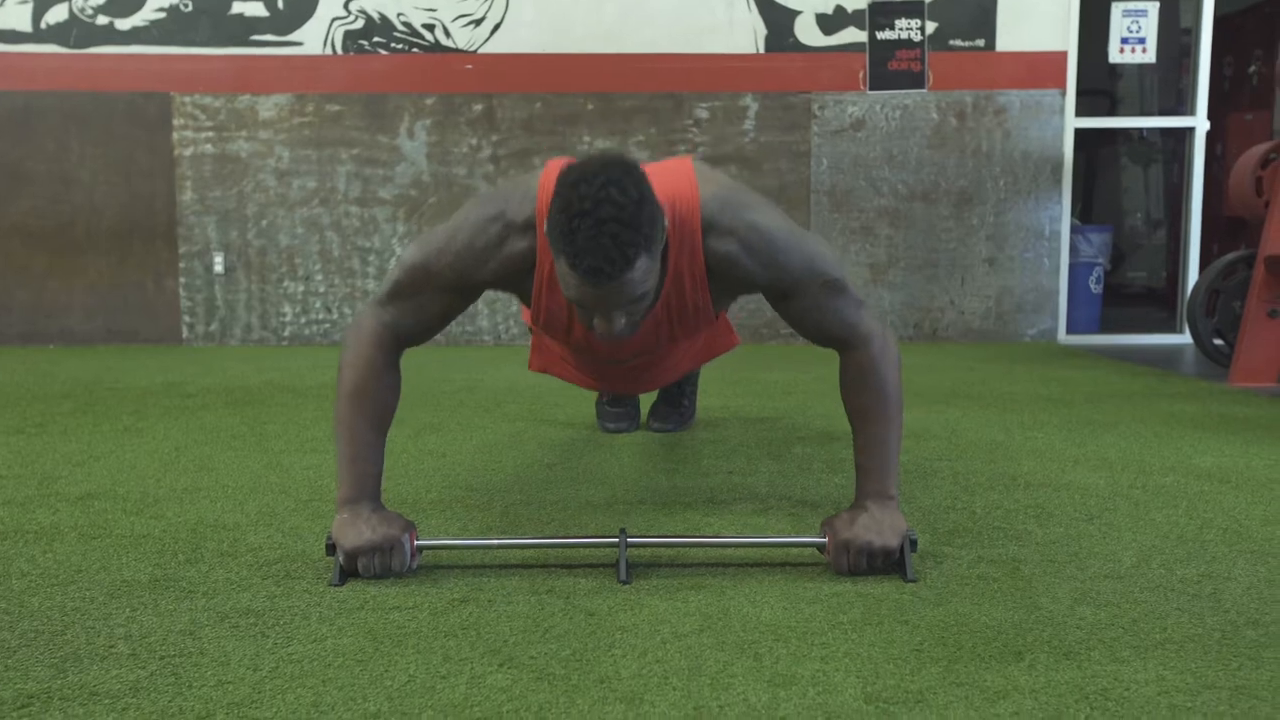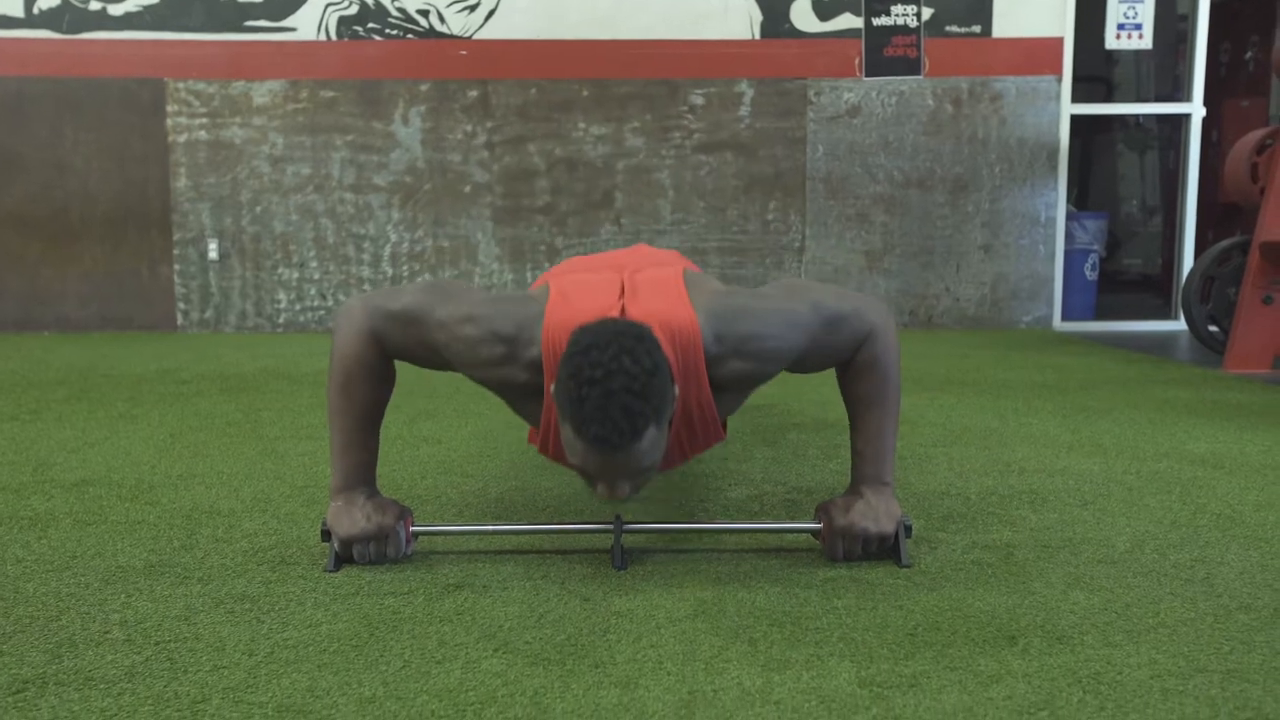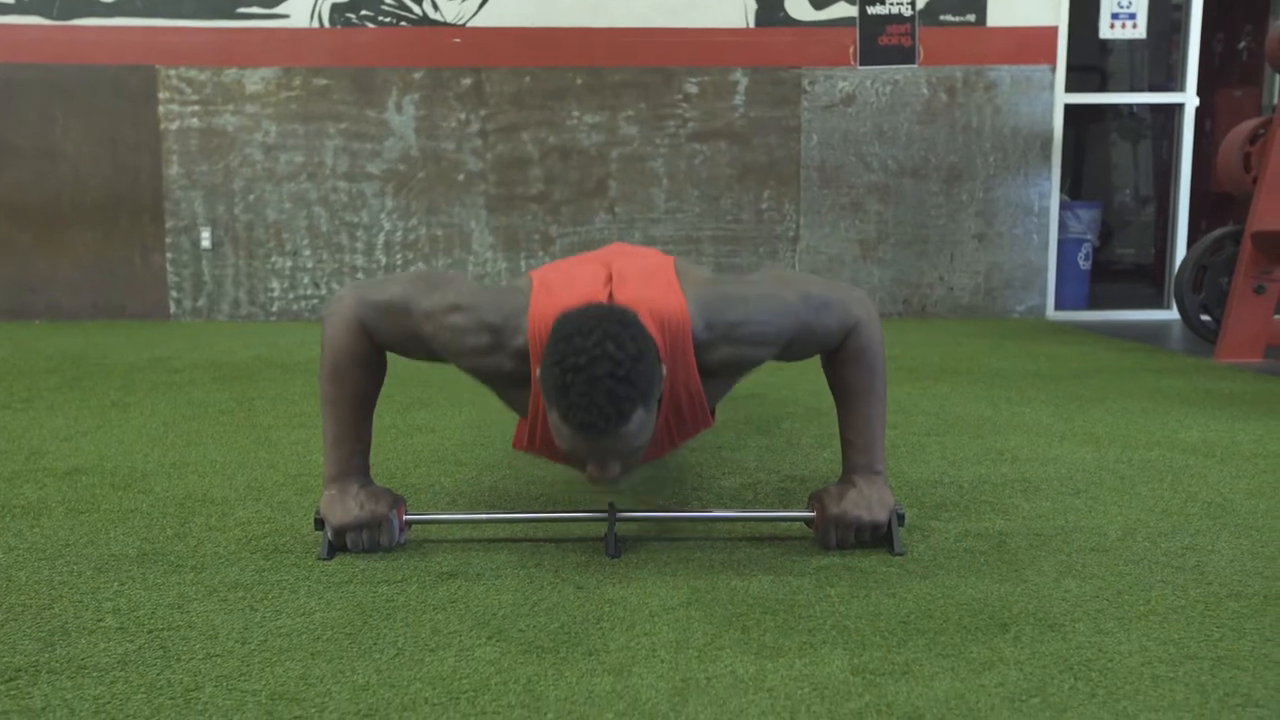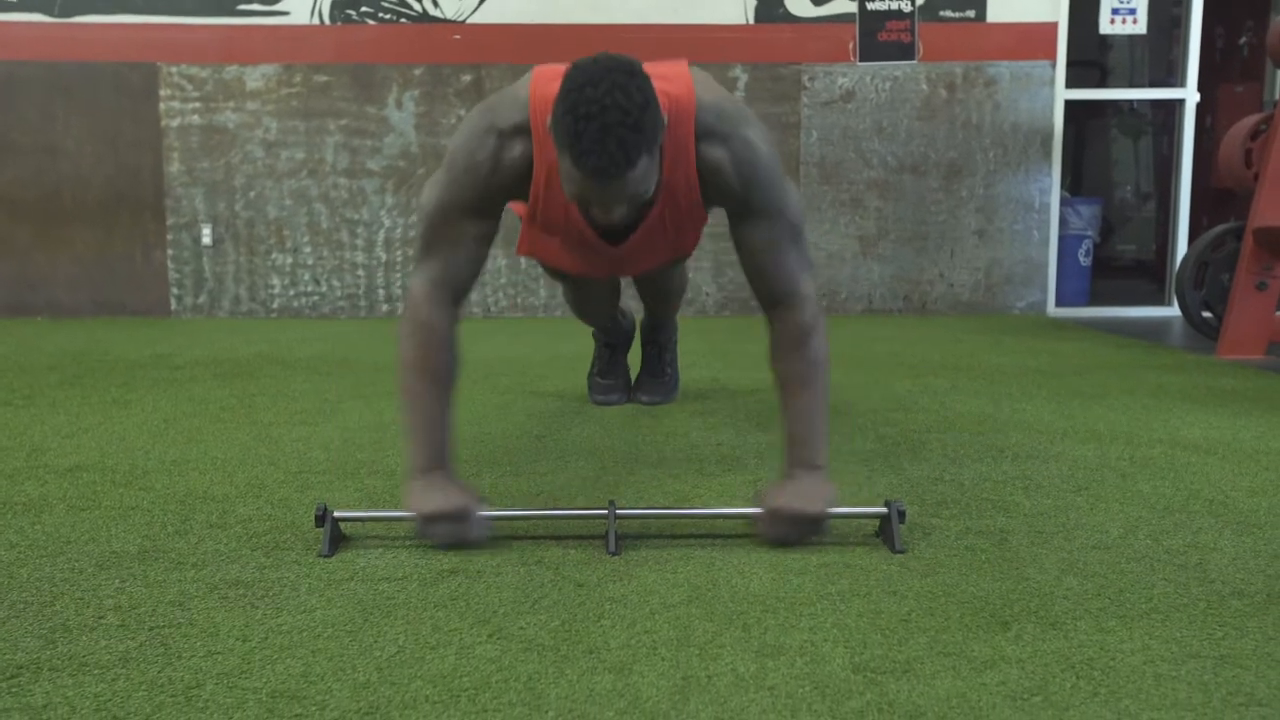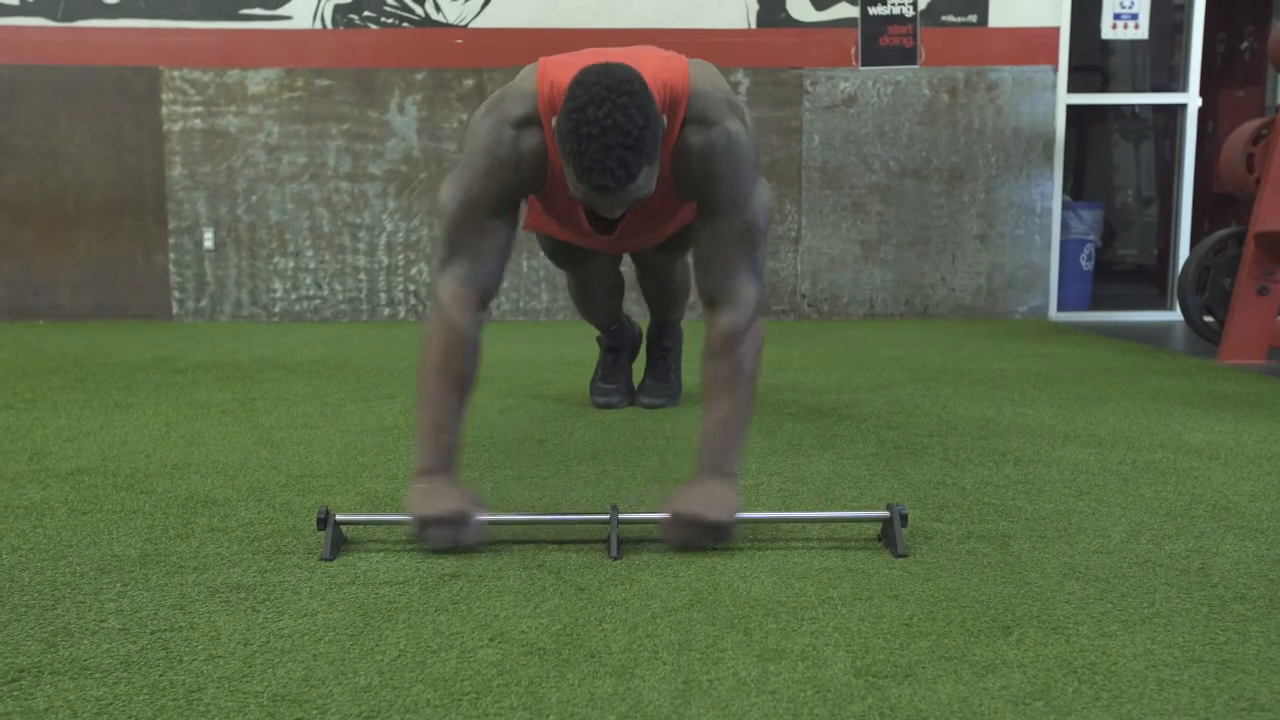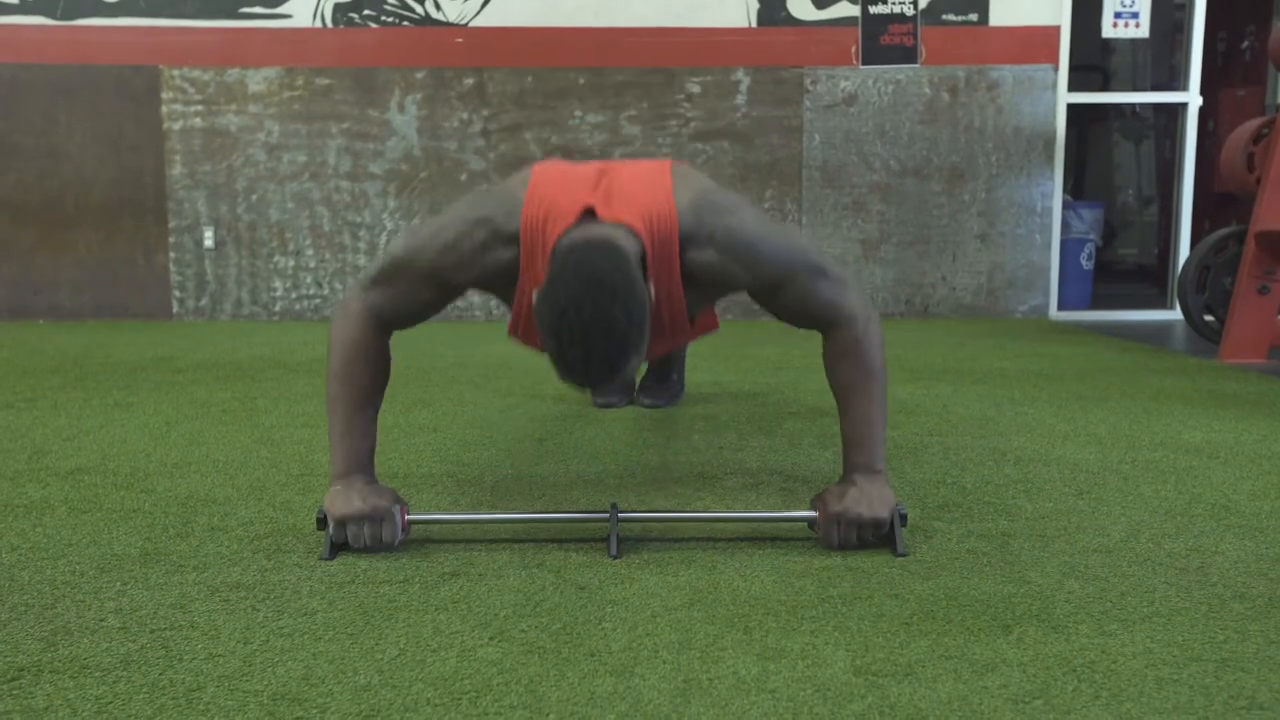
dt=0.4s
person 1, frame 1
left shoulder: (729, 234)
right shoulder: (505, 232)
left elbow: (864, 334)
right elbow: (376, 329)
left wrist: (878, 499)
right wrist: (358, 501)
left hip: (681, 324)
left ankle: (677, 377)
right ankle: (616, 393)
person 1, frame 2
left shoulder: (723, 346)
right shoulder: (516, 352)
left elbow: (871, 324)
right elbow: (360, 318)
left wrist: (874, 486)
right wrist: (351, 491)
person 1, frame 3
left shoulder: (716, 328)
right shoulder: (502, 334)
left elbow: (855, 315)
right elbow: (350, 310)
left wrist: (865, 477)
right wrist: (346, 483)
person 1, frame 4
left shoulder: (728, 142)
right shoulder: (498, 139)
left elbow: (791, 300)
right elbow: (431, 294)
left wrist: (808, 467)
right wrist: (428, 470)
left ankle: (660, 336)
right ankle: (610, 337)
person 1, frame 5
left shoulder: (713, 131)
right shoulder: (510, 134)
left elbow: (733, 304)
right elbow: (461, 297)
left wrist: (716, 474)
right wrist: (433, 473)
left ankle: (667, 338)
right ankle: (615, 341)
person 1, frame 6
left shoulder: (709, 239)
right shoulder: (494, 238)
left elbow: (851, 315)
right elbow: (360, 311)
left wrist: (865, 471)
right wrist: (350, 473)
left hip: (670, 257)
left ankle: (670, 353)
